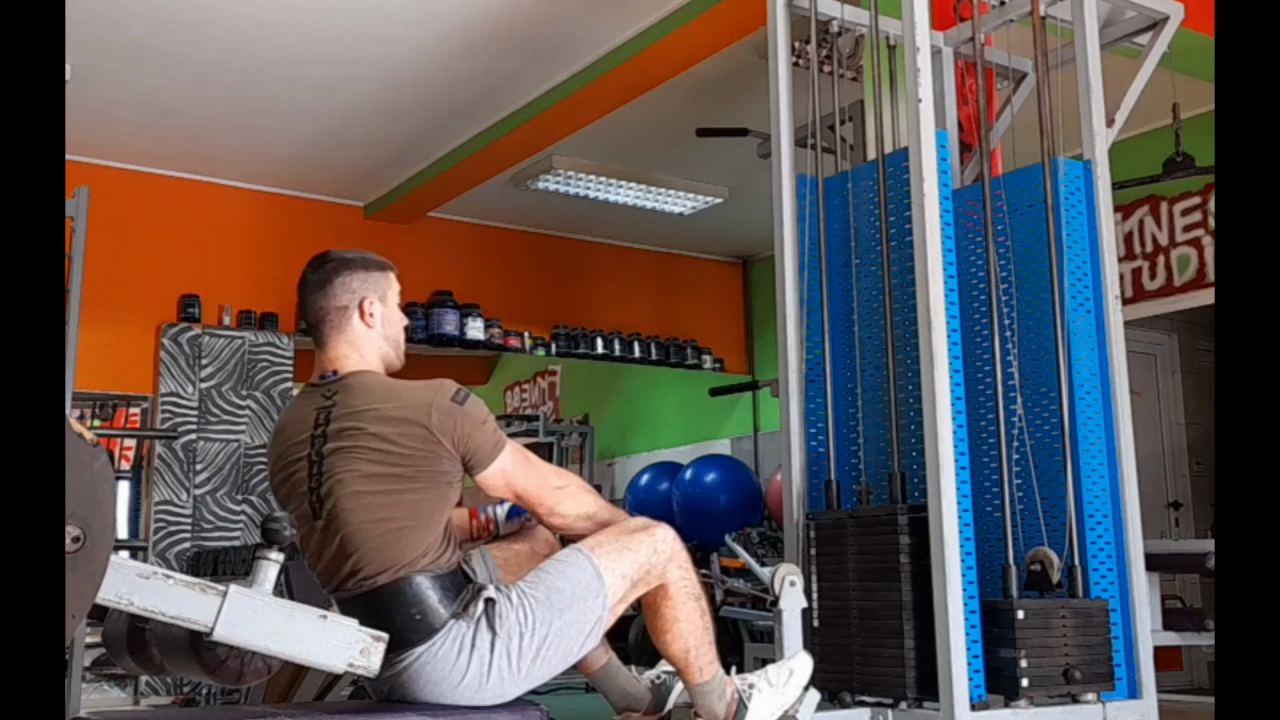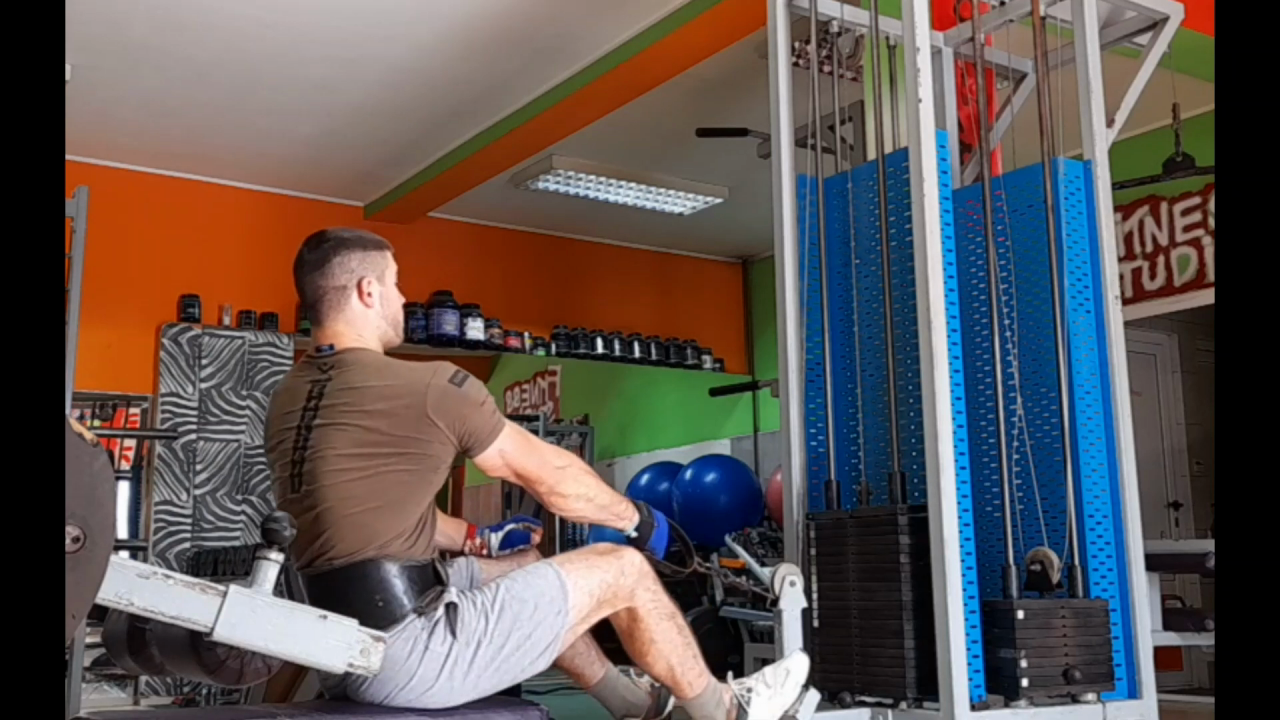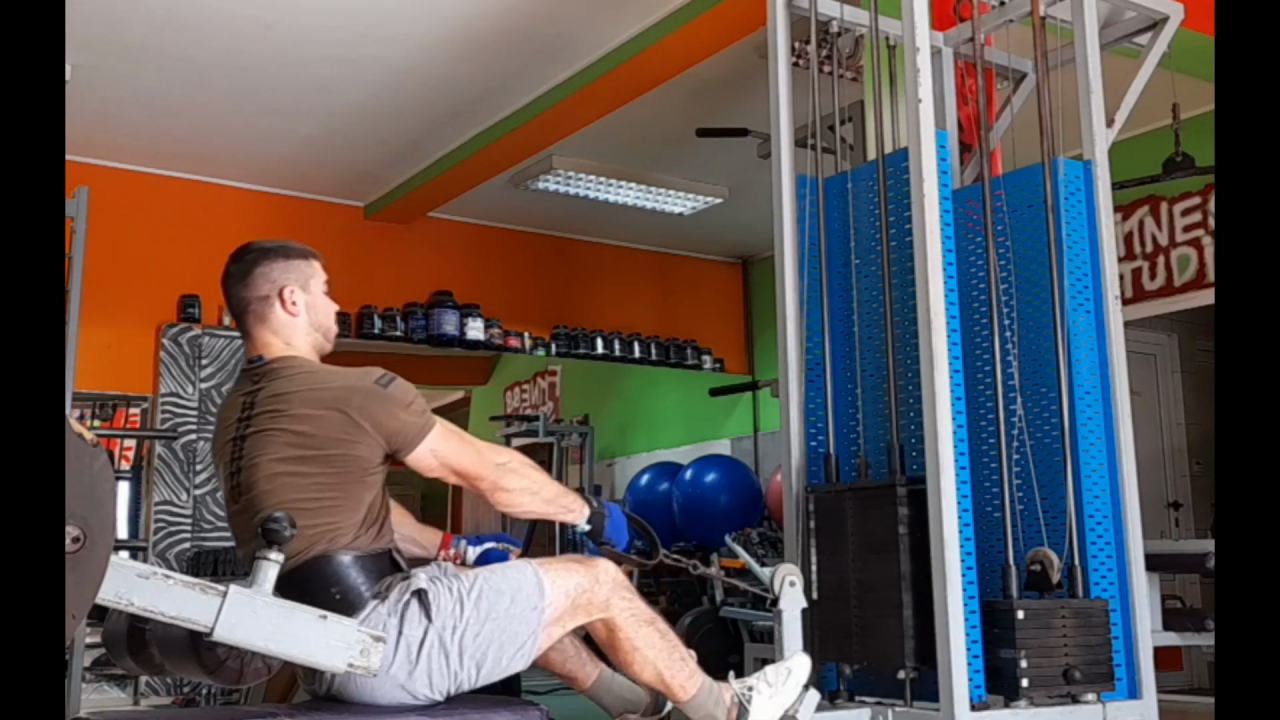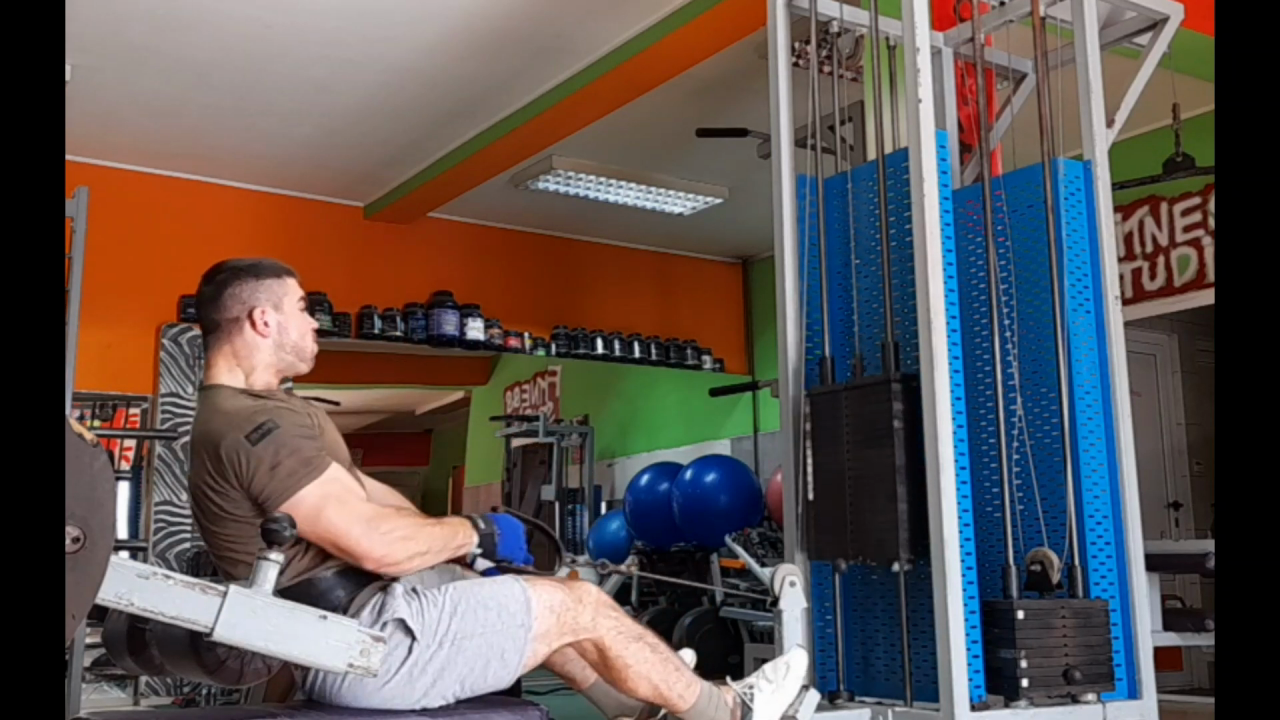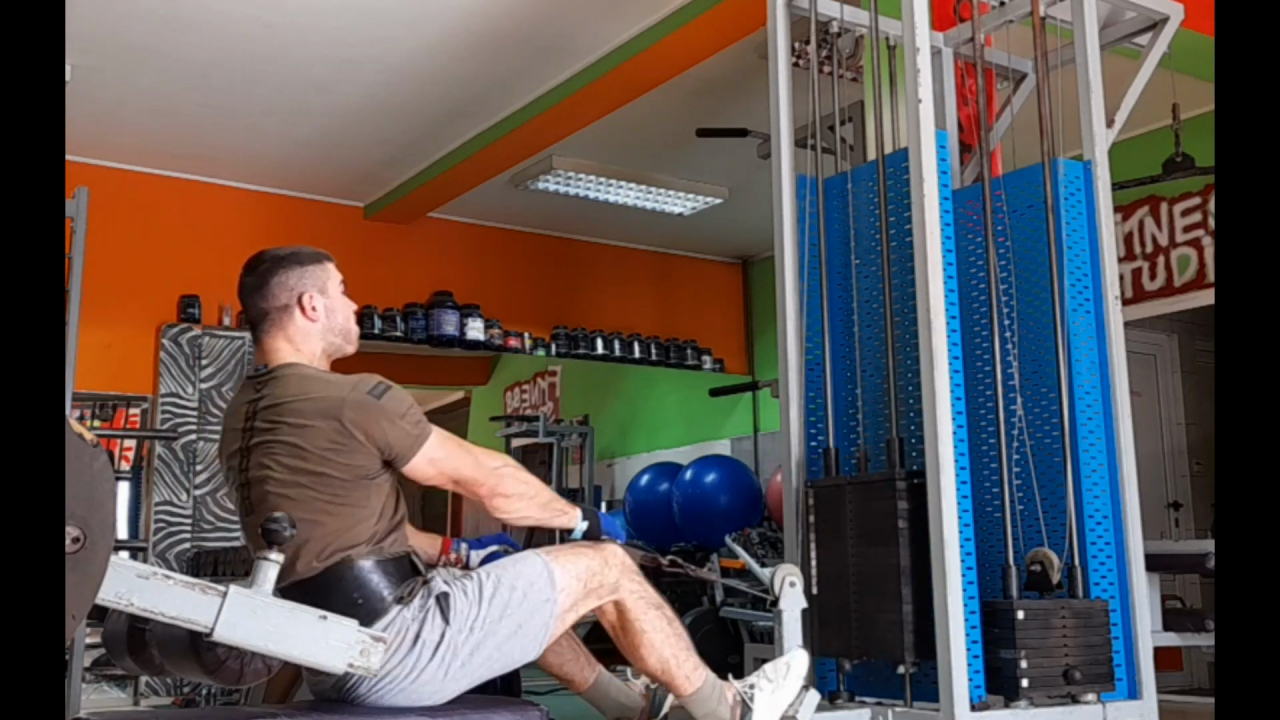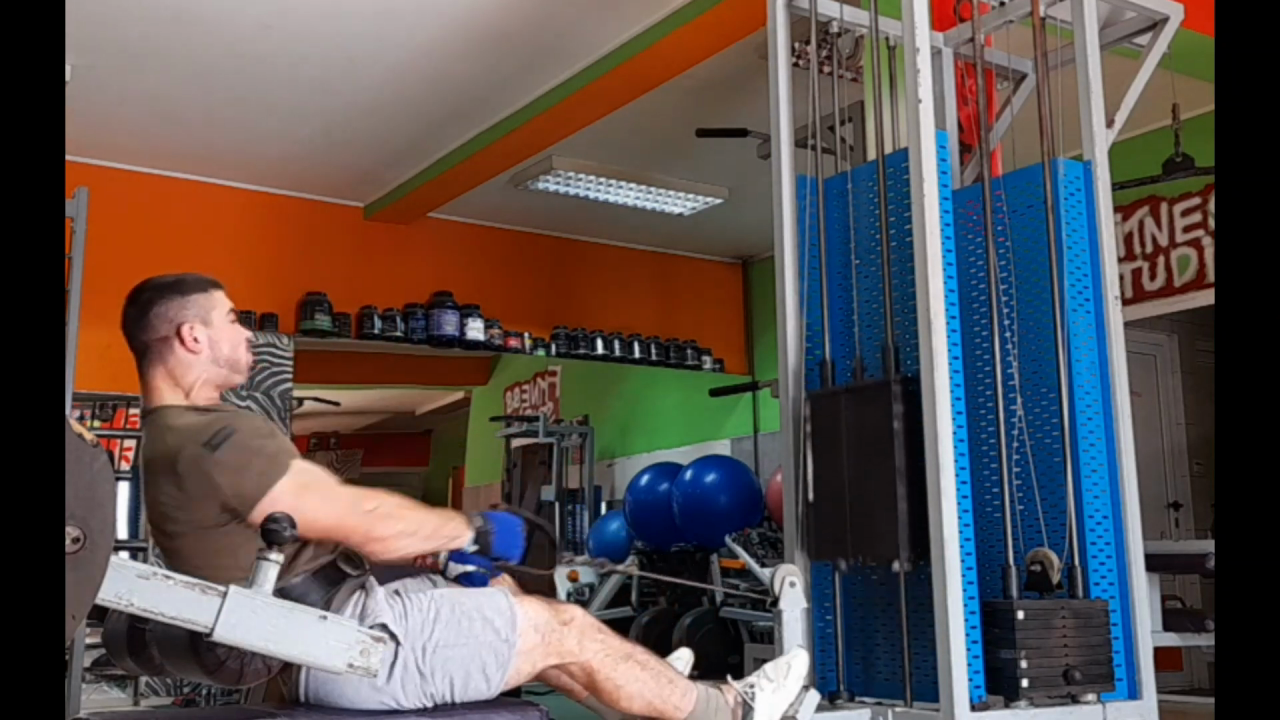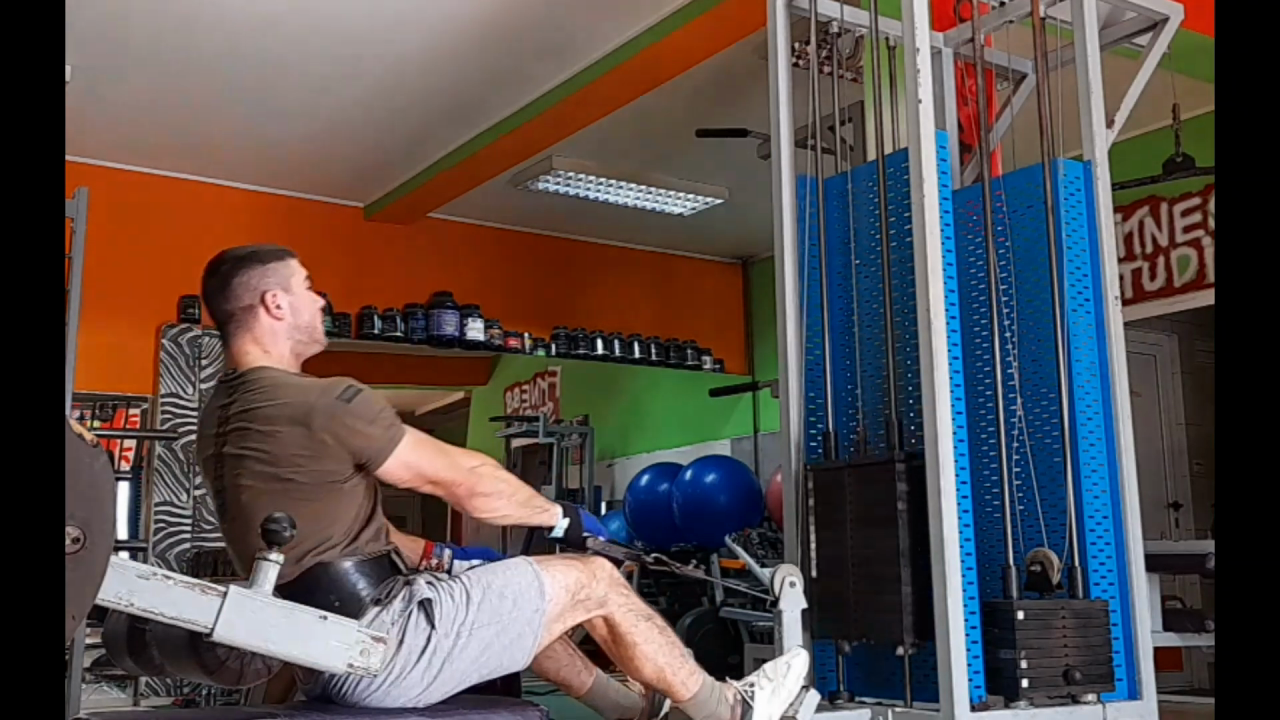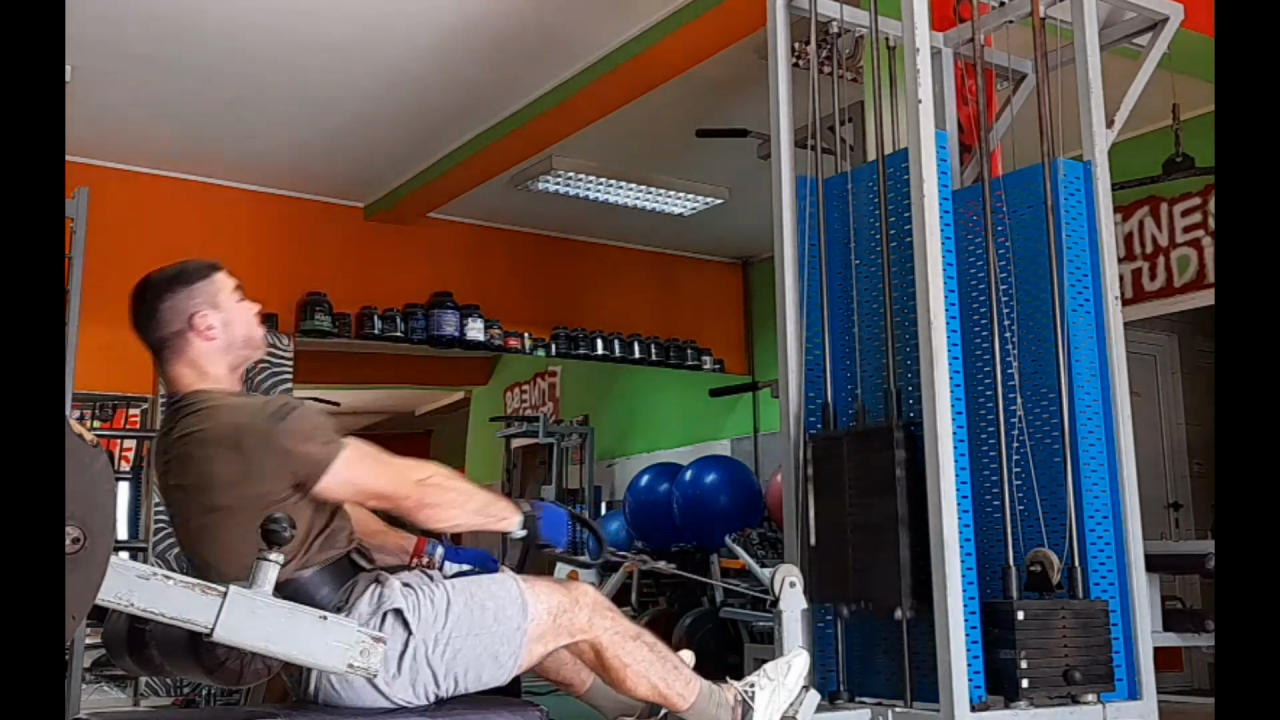
dt=0.7s
person 1, frame 1
left shoulder: (287, 435)
right shoulder: (432, 405)
right elbow: (549, 494)
right wrist: (624, 525)
left hip: (386, 661)
right hip: (458, 656)
left knee: (538, 540)
right knee: (656, 545)
person 1, frame 2
left shoulder: (287, 401)
right shoulder: (429, 387)
right elbow: (549, 474)
left wrist: (473, 540)
right wrist: (638, 519)
right hip: (407, 650)
left knee: (518, 564)
right knee: (621, 571)
person 1, frame 3
left shoulder: (242, 411)
right shoulder: (354, 391)
right elbow: (491, 471)
left wrist: (451, 548)
right wrist: (590, 512)
right hip: (377, 639)
left knee: (512, 581)
right knee: (596, 583)
person 1, frame 4
left shoulder: (263, 411)
right shoulder: (253, 428)
left elbow: (365, 499)
right elbow: (378, 543)
left wrist: (465, 543)
right wrist: (476, 531)
left knee: (516, 583)
right knee: (580, 605)
person 1, frame 5
left shoulder: (243, 417)
right shoulder: (353, 400)
right elbow: (486, 480)
left wrist: (452, 552)
right wrist: (582, 519)
right hip: (394, 648)
left knee: (514, 585)
right knee: (605, 566)
person 1, frame 6
left shoulder: (181, 437)
right shoulder: (210, 441)
left elbow: (325, 525)
right elbow: (362, 521)
left wrist: (440, 551)
right wrist: (472, 529)
left knee: (495, 596)
right knee: (567, 628)
person 1, frame 7
left shoulder: (221, 417)
right shoulder: (323, 405)
right elbow: (463, 480)
left wrist: (430, 557)
right wrist: (561, 517)
right hip: (381, 646)
left knee: (504, 595)
right knee: (593, 581)
person 1, frame 8
left shoulder: (185, 434)
right shoulder: (258, 424)
right elbow: (415, 489)
left wrist: (428, 555)
right wrist: (521, 516)
left knee: (493, 598)
right knee: (578, 607)
